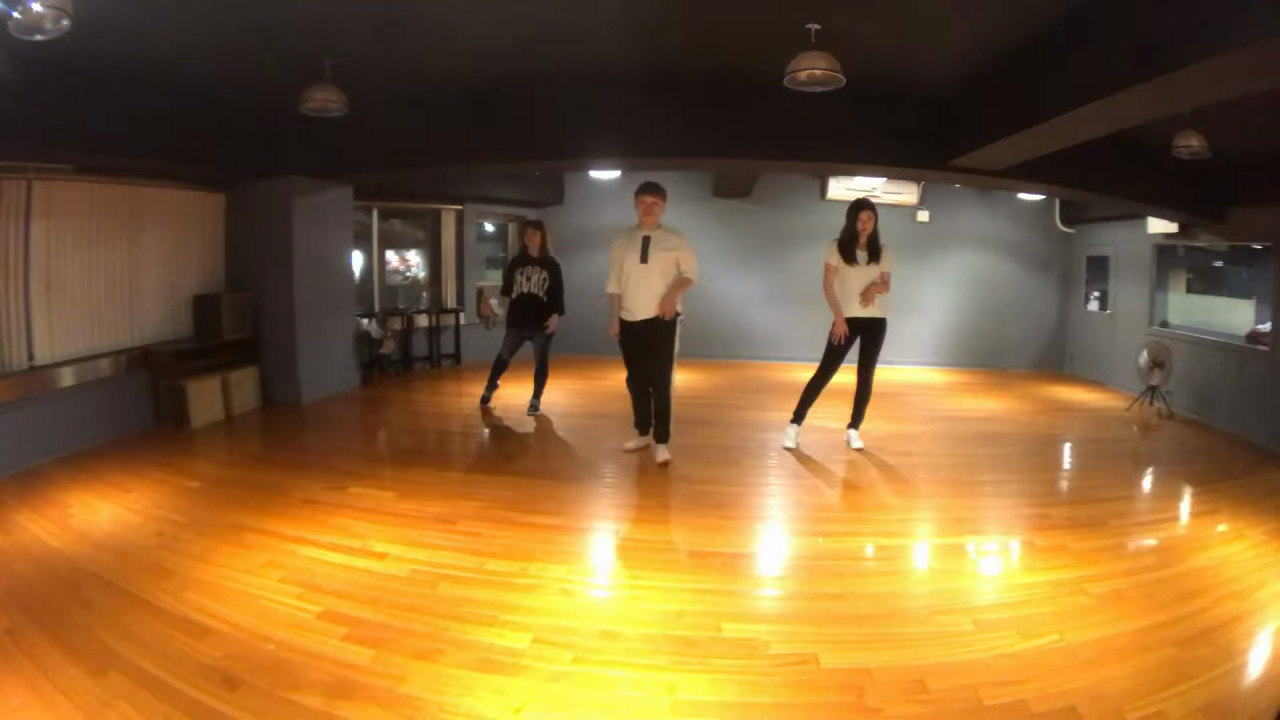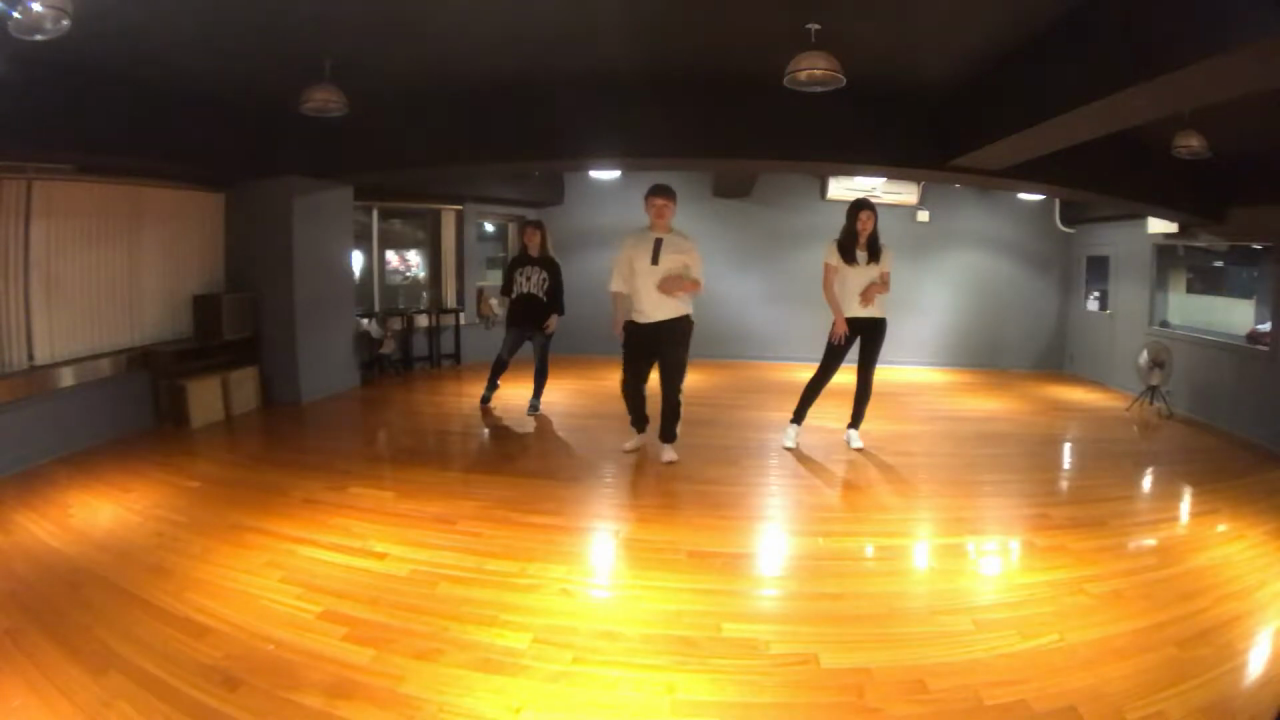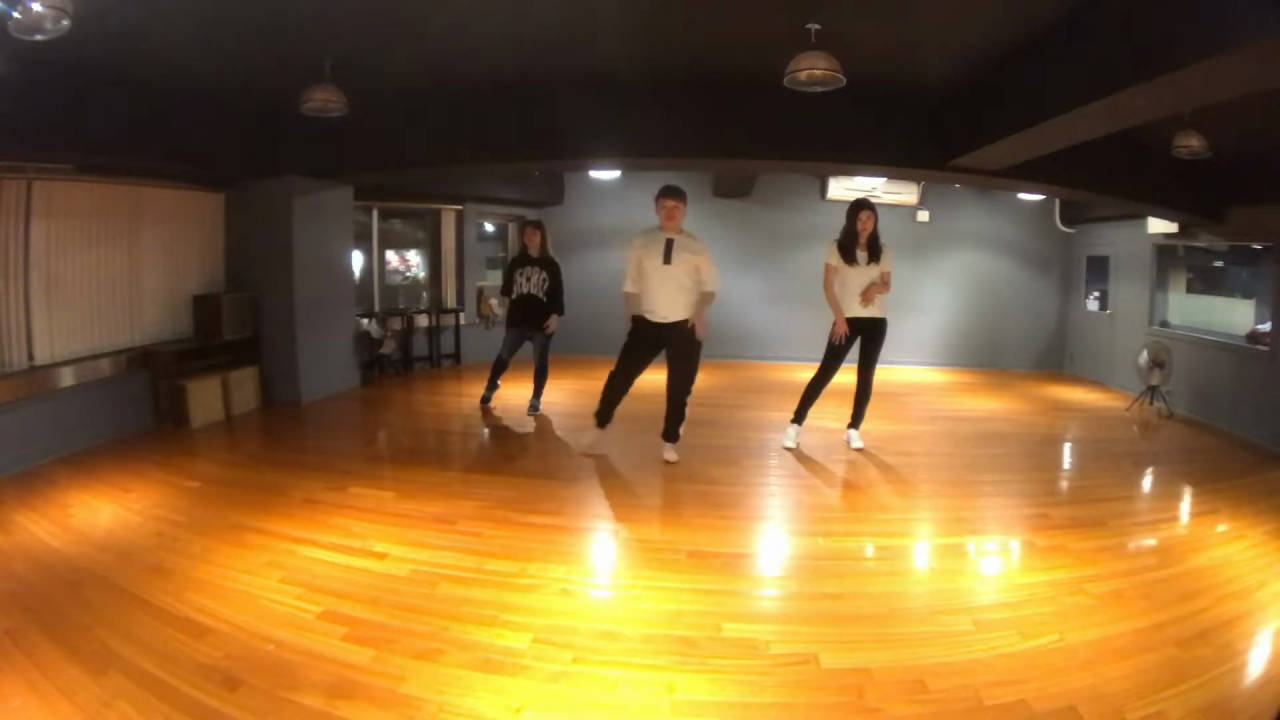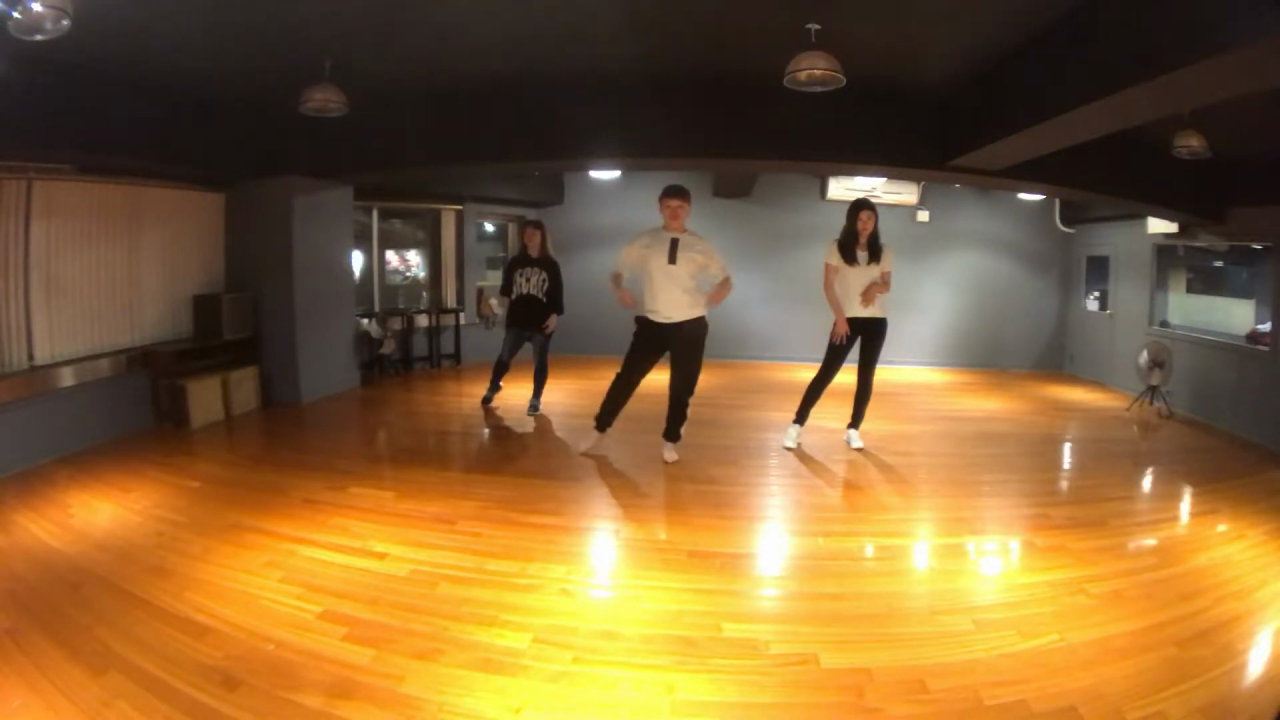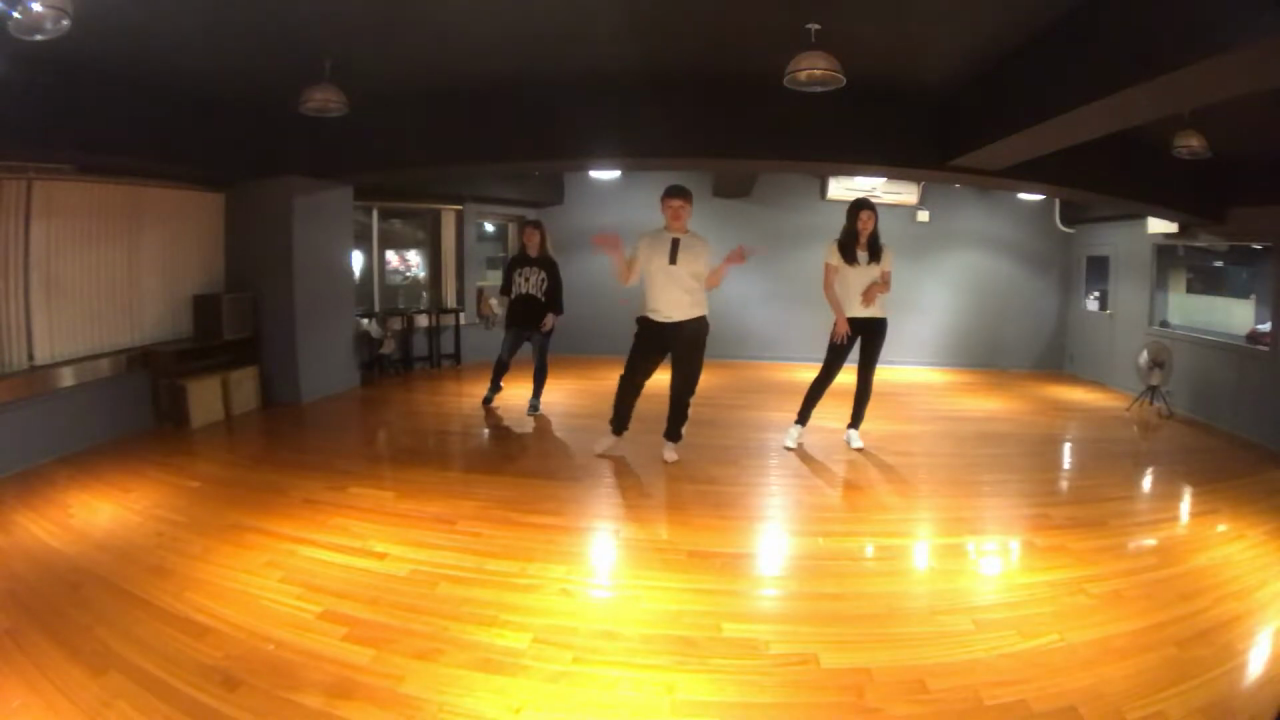
dt=0.2s
person 1, frame 1
left shoulder: (675, 240)
right shoulder: (622, 242)
left elbow: (689, 274)
right elbow: (614, 283)
left wrist: (673, 293)
right wrist: (614, 316)
left hip: (662, 319)
right hip: (629, 321)
left knee: (660, 381)
right knee: (636, 381)
left ankle: (661, 442)
right ankle: (643, 433)
person 1, frame 2
left shoulder: (685, 245)
right shoulder: (632, 242)
left elbow: (696, 283)
right elbow: (619, 283)
left wrist: (681, 283)
right wrist: (619, 317)
left hip: (675, 322)
right hip: (639, 323)
left knee: (671, 385)
right knee: (631, 382)
left ankle: (667, 442)
right ankle: (640, 432)
person 1, frame 3
left shoulder: (696, 246)
right shoulder: (642, 242)
left elbow: (710, 285)
right elbow: (631, 284)
left wrist: (700, 311)
right wrist: (633, 314)
left hip: (684, 325)
right hip: (648, 322)
left knee: (679, 387)
right knee: (621, 375)
left ankle: (669, 441)
right ankle: (600, 426)
person 1, frame 4
left shoulder: (700, 246)
right shoulder: (645, 242)
left elbow: (722, 276)
right elbow: (620, 269)
left wrist: (722, 287)
right wrist: (619, 289)
left hip: (690, 325)
right hip: (652, 323)
left knee: (682, 387)
right knee: (627, 376)
left ankle: (670, 441)
right ankle: (600, 429)
person 1, frame 5
left shoulder: (700, 245)
right shoulder: (648, 242)
left elbow: (709, 284)
right elbow: (628, 278)
left wrist: (727, 263)
right wrist: (617, 253)
left hip: (691, 325)
right hip: (654, 322)
left knee: (683, 387)
right knee: (632, 377)
left ankle: (671, 440)
right ankle: (615, 432)
person 2, frame 1
left shoulder: (882, 252)
right shoulder: (837, 248)
left elbow: (887, 285)
right elbow: (828, 286)
left wrist: (876, 287)
right wrist: (838, 317)
left hip: (875, 321)
right hip: (846, 319)
left knee: (865, 376)
right knee: (825, 372)
left ankle: (853, 429)
right ankle: (795, 425)
person 2, frame 2
left shoulder: (882, 252)
right shoulder: (837, 248)
left elbow: (887, 285)
right elbow: (828, 286)
left wrist: (876, 287)
right wrist: (838, 317)
left hip: (875, 321)
right hip: (846, 319)
left knee: (866, 376)
right knee: (825, 372)
left ankle: (853, 429)
right ankle: (795, 424)
person 2, frame 3
left shoulder: (882, 252)
right shoulder: (837, 248)
left elbow: (887, 285)
right elbow: (828, 286)
left wrist: (876, 287)
right wrist: (839, 317)
left hip: (876, 321)
right hip: (847, 319)
left knee: (866, 376)
right knee: (825, 372)
left ankle: (853, 429)
right ankle: (795, 424)
person 2, frame 4
left shoulder: (883, 252)
right shoulder: (837, 248)
left elbow: (887, 285)
right elbow: (829, 286)
left wrist: (877, 287)
right wrist: (839, 317)
left hip: (876, 321)
right hip: (847, 319)
left knee: (866, 376)
right knee: (826, 372)
left ankle: (853, 429)
right ankle: (797, 424)
person 2, frame 5
left shoulder: (882, 252)
right shoulder: (837, 248)
left elbow: (887, 285)
right elbow: (828, 286)
left wrist: (877, 287)
right wrist: (840, 317)
left hip: (876, 321)
right hip: (847, 320)
left knee: (865, 377)
right knee: (828, 373)
left ankle: (853, 429)
right ankle: (799, 425)
person 3, frame 1
left shoulder: (551, 264)
right shoulder: (516, 262)
left elbow: (558, 293)
right elbow: (507, 289)
left wrist: (556, 315)
left hip: (542, 321)
right hip: (518, 319)
left knee: (541, 361)
right knee: (504, 355)
left ankle: (536, 400)
right ankle: (490, 386)
person 3, frame 2
left shoulder: (551, 264)
right shoulder: (516, 262)
left elbow: (558, 293)
right elbow: (507, 289)
left wrist: (555, 315)
left hip: (542, 321)
right hip: (518, 319)
left knee: (541, 361)
right knee: (504, 355)
left ankle: (535, 400)
right ankle: (491, 386)
person 3, frame 3
left shoulder: (551, 265)
right shoulder: (516, 262)
left elbow: (558, 293)
right elbow: (507, 289)
left wrist: (555, 315)
left hip: (541, 321)
right hip: (518, 319)
left knee: (540, 361)
right knee: (504, 355)
left ankle: (535, 400)
right ankle: (491, 386)
person 3, frame 4
left shoulder: (550, 265)
right shoulder: (515, 263)
left elbow: (557, 293)
right elbow: (506, 289)
left wrist: (555, 315)
left hip: (541, 321)
right hip: (517, 319)
left knee: (540, 361)
right knee: (505, 356)
left ankle: (535, 400)
right ankle: (493, 386)
person 3, frame 5
left shoulder: (549, 264)
right shoulder: (515, 262)
left elbow: (556, 293)
right elbow: (506, 290)
left wrist: (553, 314)
right wrist: (508, 309)
left hip: (540, 321)
right hip: (517, 319)
left knee: (539, 361)
right knee: (504, 355)
left ankle: (535, 400)
right ankle: (494, 387)
